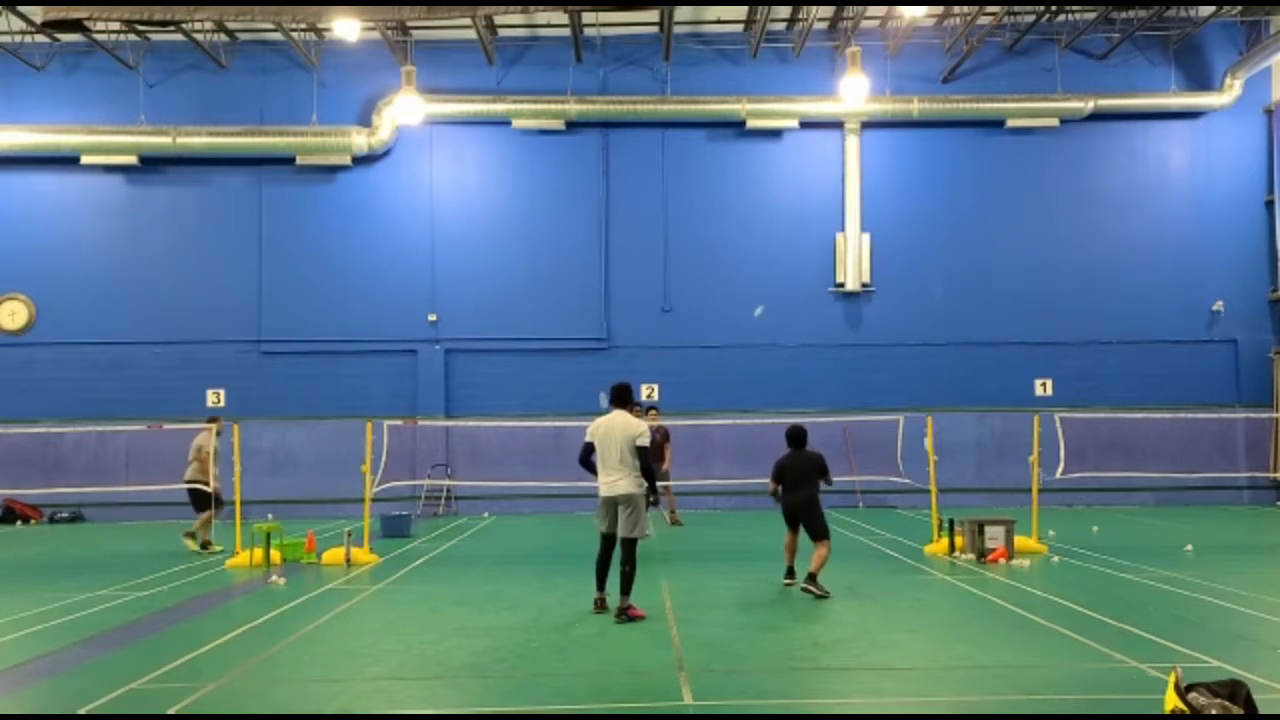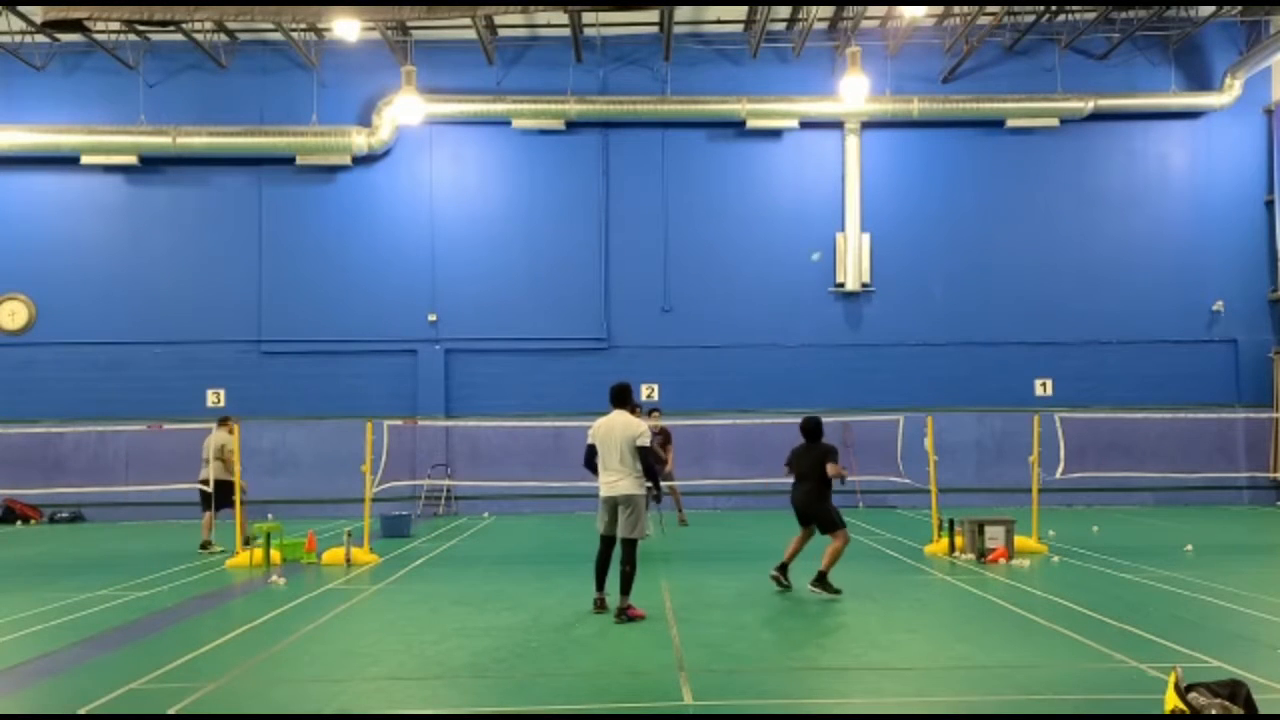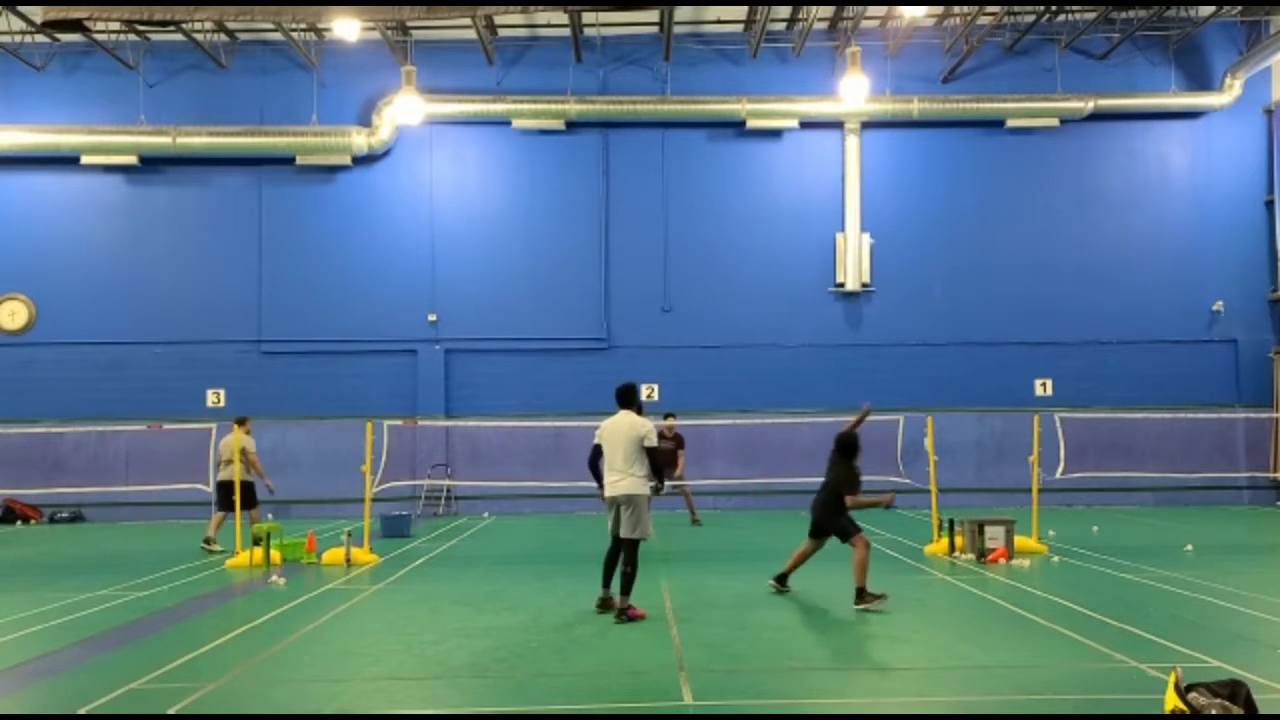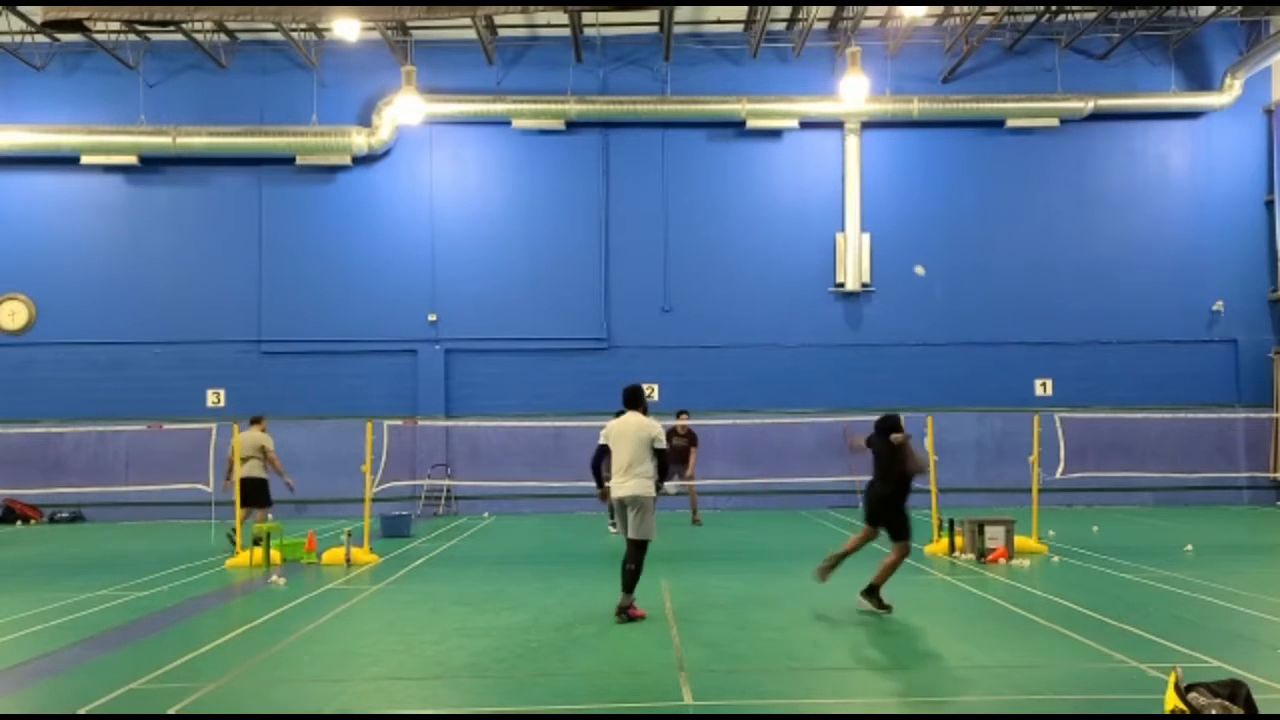
dt=0.2s
person 1, frame 1
left shoulder: (596, 425)
right shoulder: (638, 426)
left elbow: (583, 459)
right elbow: (645, 464)
right wrist: (653, 491)
left hip: (606, 491)
right hip: (632, 491)
left knee: (606, 545)
right knee: (628, 548)
left ankle: (600, 598)
right ankle: (624, 607)
person 1, frame 2
left shoulder: (597, 426)
right shoulder: (638, 426)
left elbow: (588, 461)
right elbow: (647, 463)
right wrist: (657, 487)
left hip: (607, 492)
right hip: (632, 491)
left knee: (605, 544)
right knee: (628, 548)
left ankle: (599, 598)
right ankle: (623, 607)
person 1, frame 3
left shoulder: (604, 426)
right shoulder: (644, 426)
left elbow: (592, 461)
right elbow: (656, 462)
left wrist: (602, 485)
right wrist: (659, 482)
left hip: (612, 491)
right hip: (635, 491)
left knee: (616, 544)
right knee: (630, 547)
left ankle: (605, 597)
right ankle: (623, 607)
person 1, frame 4
left shoulder: (611, 427)
right shoulder: (653, 427)
left elbow: (596, 462)
right elbow: (664, 464)
left wrist: (601, 487)
right wrist: (659, 481)
left hip: (618, 492)
right hip: (641, 492)
left knee: (632, 546)
right knee: (640, 548)
left ankle: (626, 602)
right ankle: (625, 602)
person 2, frame 1
left shoulder: (781, 463)
right shoulder: (816, 458)
left elbow: (772, 489)
right elbow: (827, 481)
left wrist: (778, 498)
left hip: (788, 505)
right hip: (809, 505)
left knee: (792, 533)
right knee: (823, 546)
left ankle: (790, 573)
right ankle: (811, 579)
person 2, frame 2
left shoulder: (797, 451)
right shoulder: (828, 450)
left elbow: (789, 471)
right elbow: (832, 473)
right wrist: (841, 473)
left hip: (799, 500)
right hip: (817, 501)
left knee: (807, 533)
right knee: (841, 538)
left ankle: (781, 569)
right ankle: (820, 579)
person 2, frame 3
left shoulder: (837, 454)
right shoulder: (849, 473)
left elbow: (846, 432)
right elbow: (851, 503)
left wrist: (859, 418)
right wrist: (880, 500)
left hip: (820, 508)
right hip: (831, 514)
left knee: (812, 545)
right knee: (861, 544)
left ankle: (780, 579)
right ankle: (862, 595)
person 2, frame 4
left shoulder: (879, 442)
right shoulder: (897, 452)
left elbow: (865, 444)
right elbow: (918, 469)
left wrist: (858, 445)
right wrist: (906, 444)
left hip: (874, 497)
right hip: (890, 505)
left knee: (869, 533)
right knee: (901, 550)
left ankle: (834, 559)
right ankle: (871, 592)
